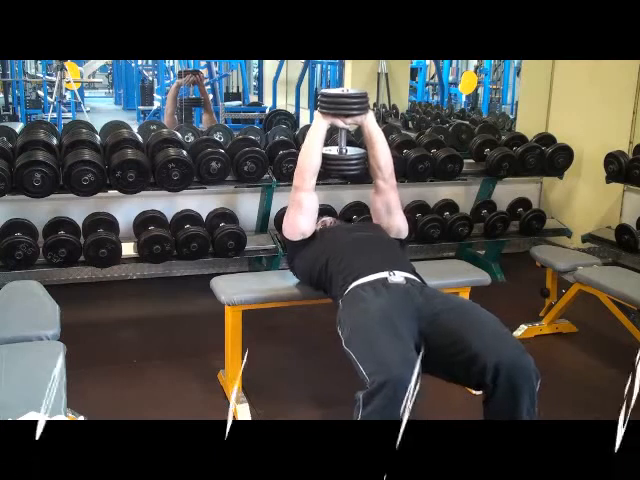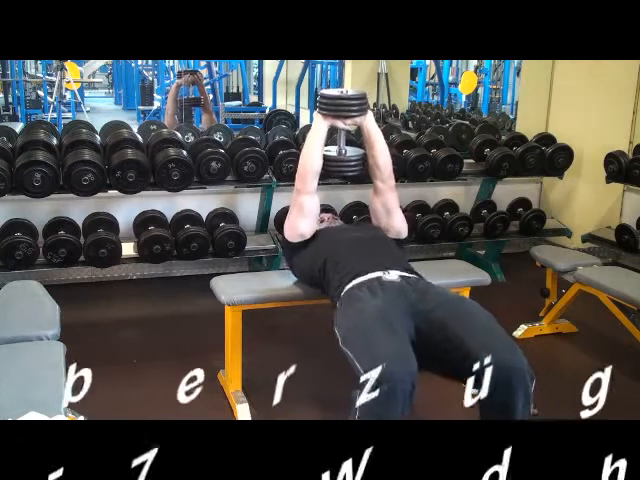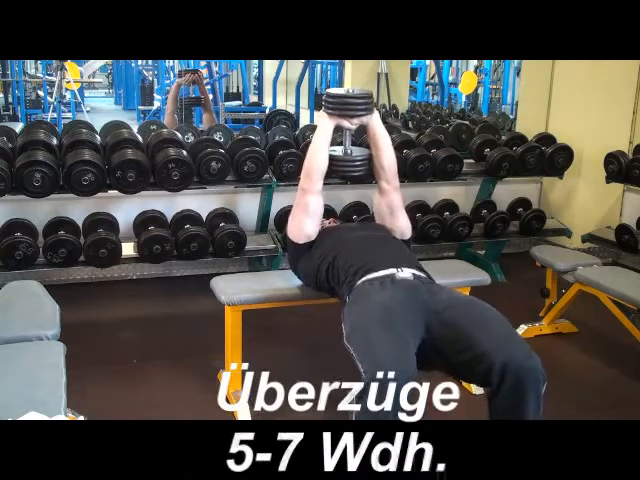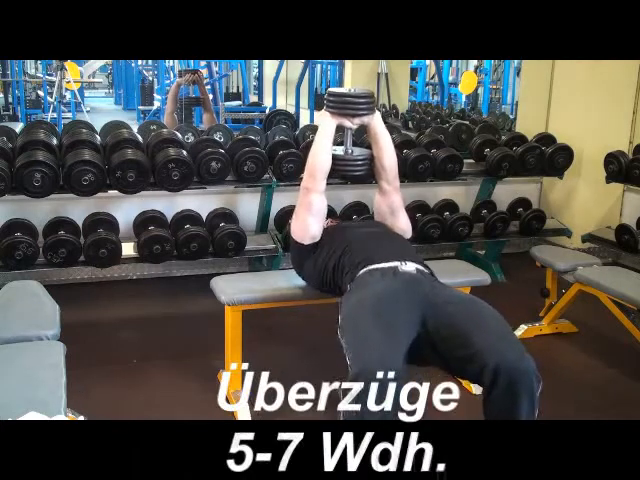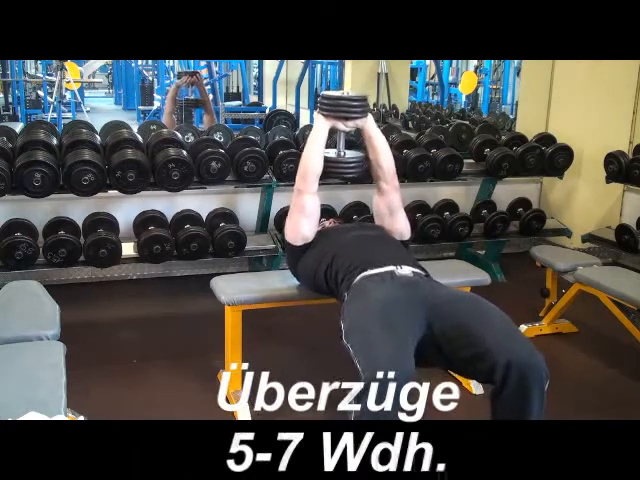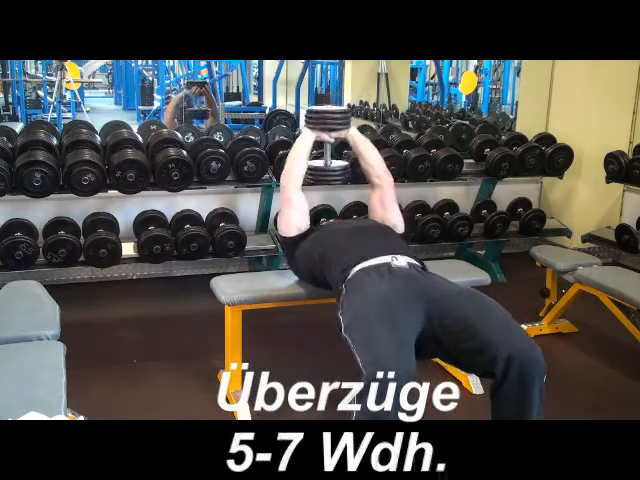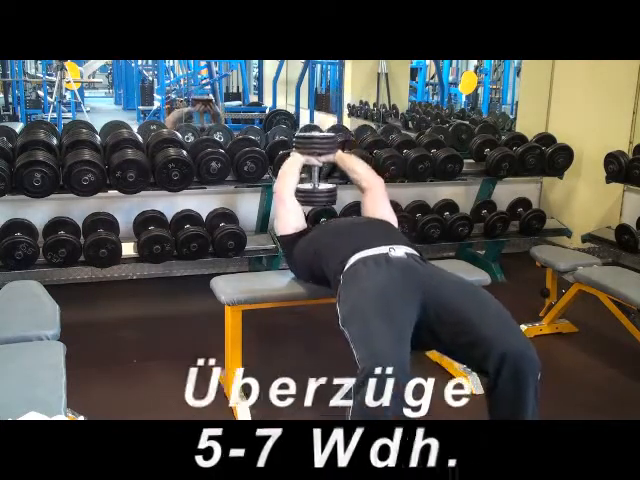
dt=0.7s
person 1, frame 1
left shoulder: (382, 234)
right shoulder: (306, 245)
left elbow: (384, 183)
right elbow: (303, 187)
left wrist: (368, 121)
right wrist: (321, 123)
left hip: (421, 293)
right hip: (366, 295)
left knee: (514, 366)
right knee: (394, 377)
person 1, frame 2
left shoulder: (382, 235)
right shoulder: (305, 243)
left elbow: (384, 184)
right elbow: (305, 190)
left wrist: (367, 122)
right wrist: (321, 125)
left hip: (421, 291)
right hip: (363, 293)
left knee: (508, 367)
right knee: (392, 376)
person 1, frame 3
left shoulder: (384, 233)
right shoulder: (308, 248)
left elbow: (388, 184)
right elbow: (310, 189)
left wrist: (373, 122)
right wrist: (326, 125)
left hip: (429, 291)
left knee: (522, 368)
right knee: (387, 377)
person 1, frame 4
left shoulder: (384, 230)
right shoulder: (310, 247)
left elbow: (388, 184)
right elbow: (313, 189)
left wrist: (374, 122)
right wrist: (329, 123)
left hip: (429, 287)
left knee: (515, 369)
right knee: (374, 373)
person 1, frame 5
left shoulder: (384, 234)
right shoulder: (306, 248)
left elbow: (387, 185)
right elbow: (305, 190)
left wrist: (367, 125)
right wrist: (322, 125)
left hip: (428, 287)
left knee: (525, 365)
right knee: (386, 377)
person 1, frame 6
left shoulder: (382, 227)
right shoulder: (306, 246)
left elbow: (382, 181)
right elbow: (290, 187)
left wrist: (350, 133)
right wrist: (309, 135)
left hip: (425, 281)
left knee: (523, 359)
right knee: (387, 374)
person 1, frame 7
left shoulder: (376, 224)
right shoulder: (304, 245)
left elbow: (373, 184)
right elbow: (283, 192)
left wrist: (337, 155)
right wrist: (298, 158)
left hip: (422, 270)
left knee: (517, 357)
right knee: (384, 370)
